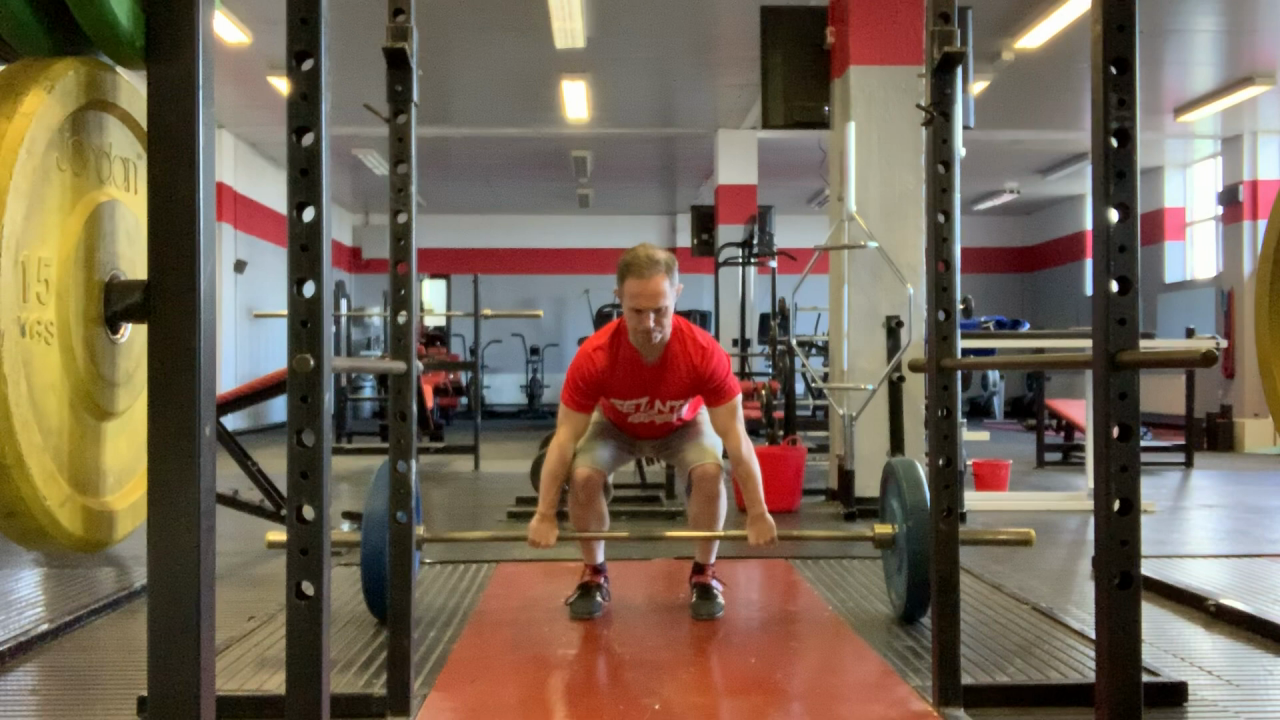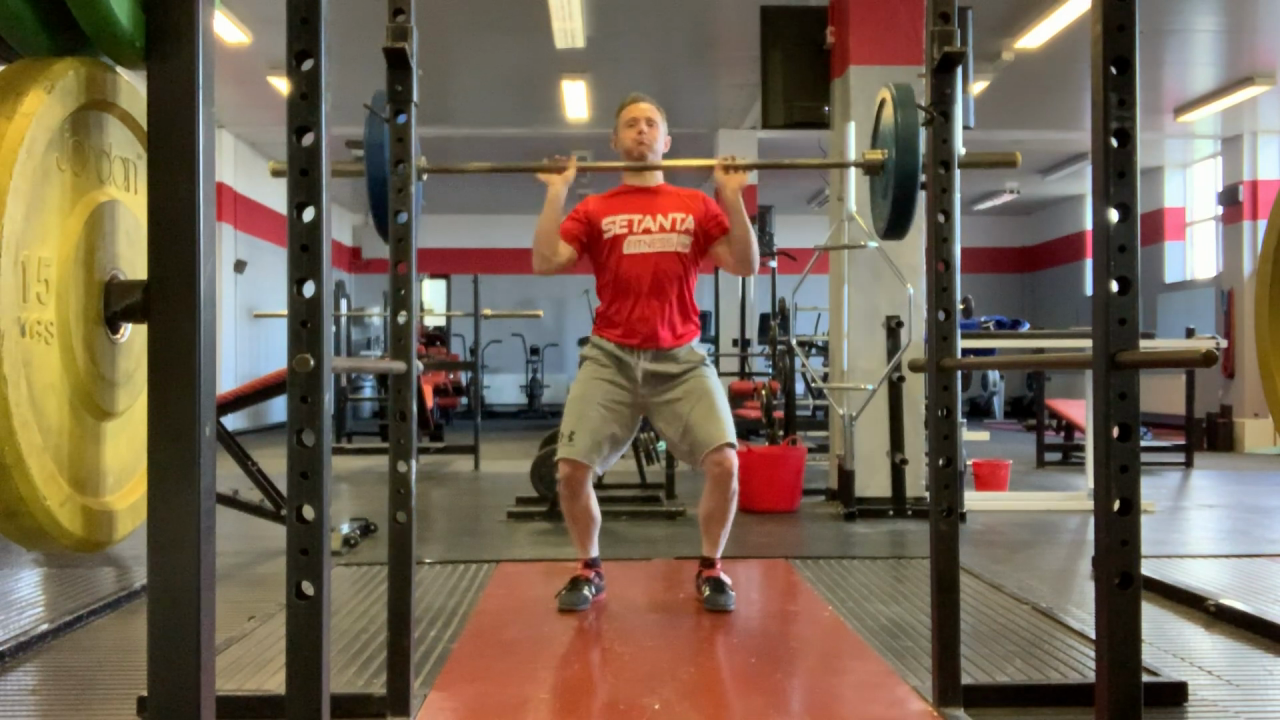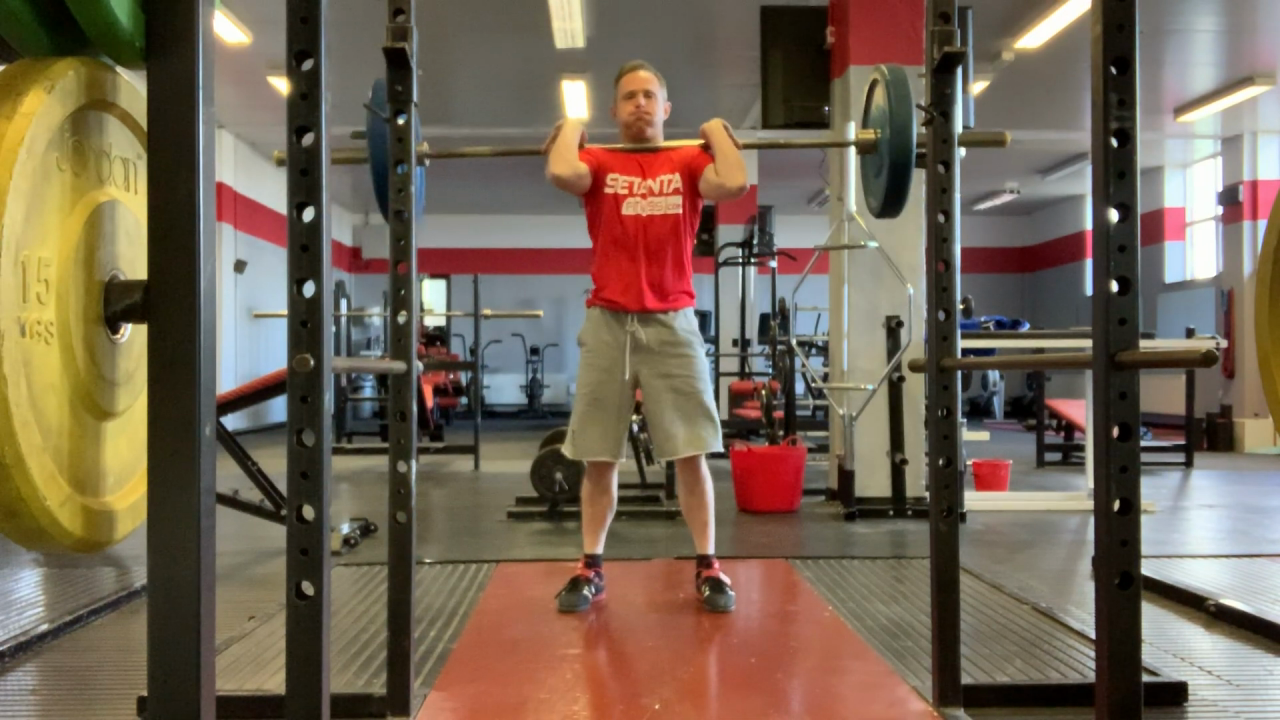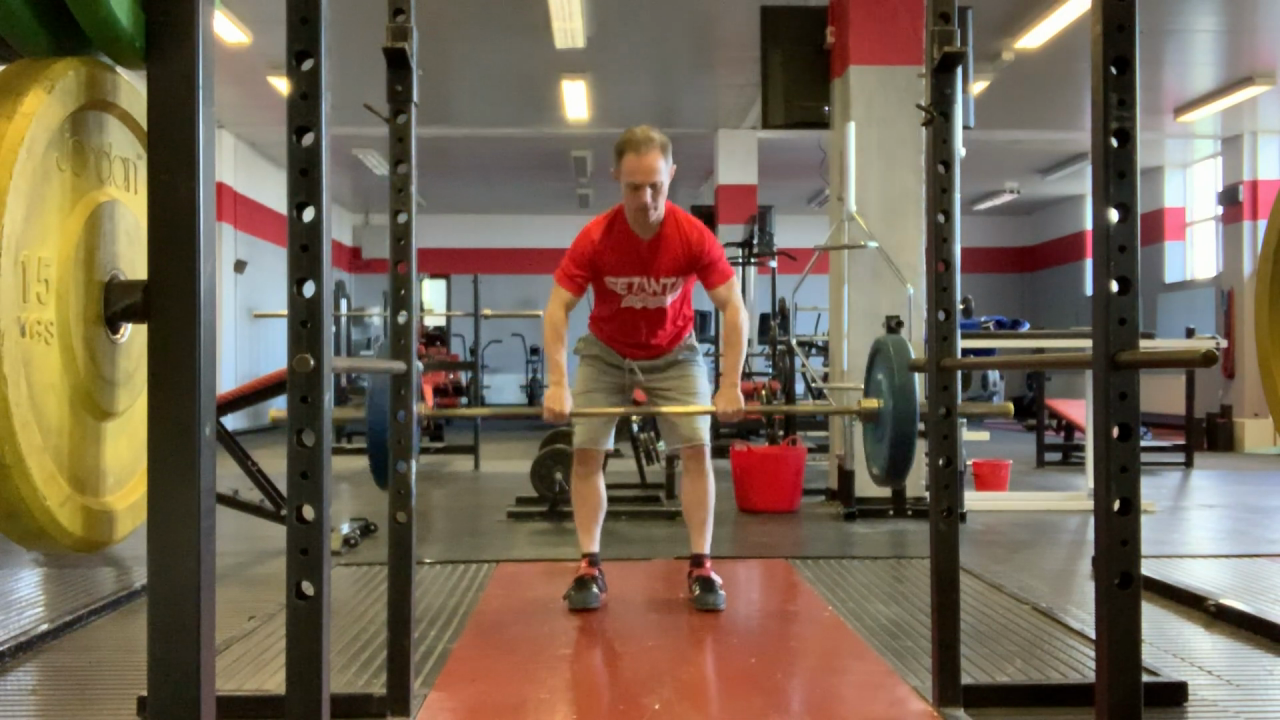
dt=1s
person 1, frame 1
left shoulder: (704, 354)
right shoulder: (594, 357)
left elbow: (735, 438)
right elbow: (565, 437)
left wrist: (758, 513)
right wrist: (545, 515)
left hip: (683, 425)
right hip: (614, 426)
left knee: (708, 471)
right knee: (584, 475)
left ankle: (704, 575)
right ankle: (594, 576)
person 1, frame 2
left shoulder: (697, 203)
right shoulder: (595, 208)
left elbow: (746, 263)
right elbow: (545, 262)
left wrist: (733, 196)
right wrist: (555, 193)
left hip: (680, 359)
right hip: (610, 357)
left knee: (724, 463)
right knee: (570, 471)
left ankle: (710, 568)
right ankle: (589, 568)
person 1, frame 3
left shoulder: (690, 161)
right shoulder: (598, 163)
left elbow: (735, 185)
right elbow: (560, 174)
left wrist: (718, 133)
right wrist: (569, 131)
left hip: (672, 323)
right hip: (608, 323)
left knee: (690, 452)
right knee: (599, 456)
left ankle: (707, 567)
right ankle: (590, 568)
person 1, frame 4
left shoulder: (694, 236)
right shoulder: (594, 238)
left elbow: (733, 308)
right elbow: (557, 308)
left wrist: (730, 386)
right wrist: (557, 384)
left hip: (674, 352)
right hip: (603, 353)
left knee: (696, 447)
right knee: (586, 453)
left ankle: (700, 567)
right ankle: (590, 567)
